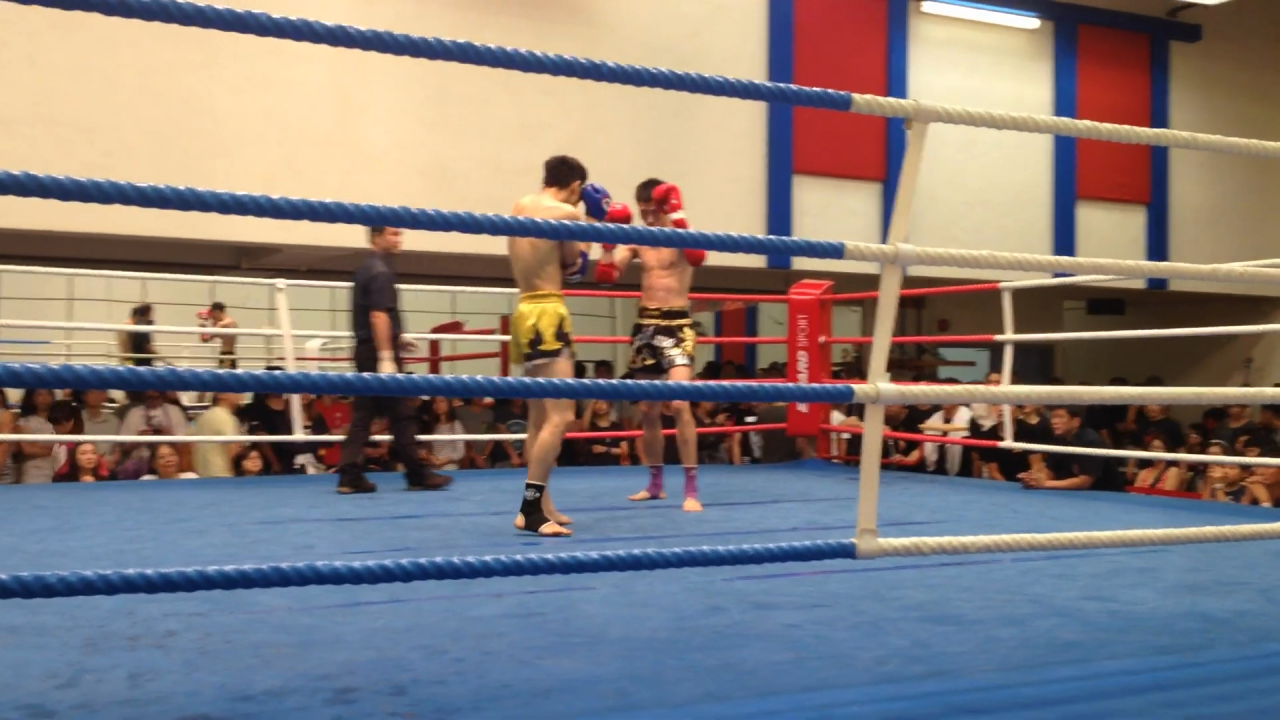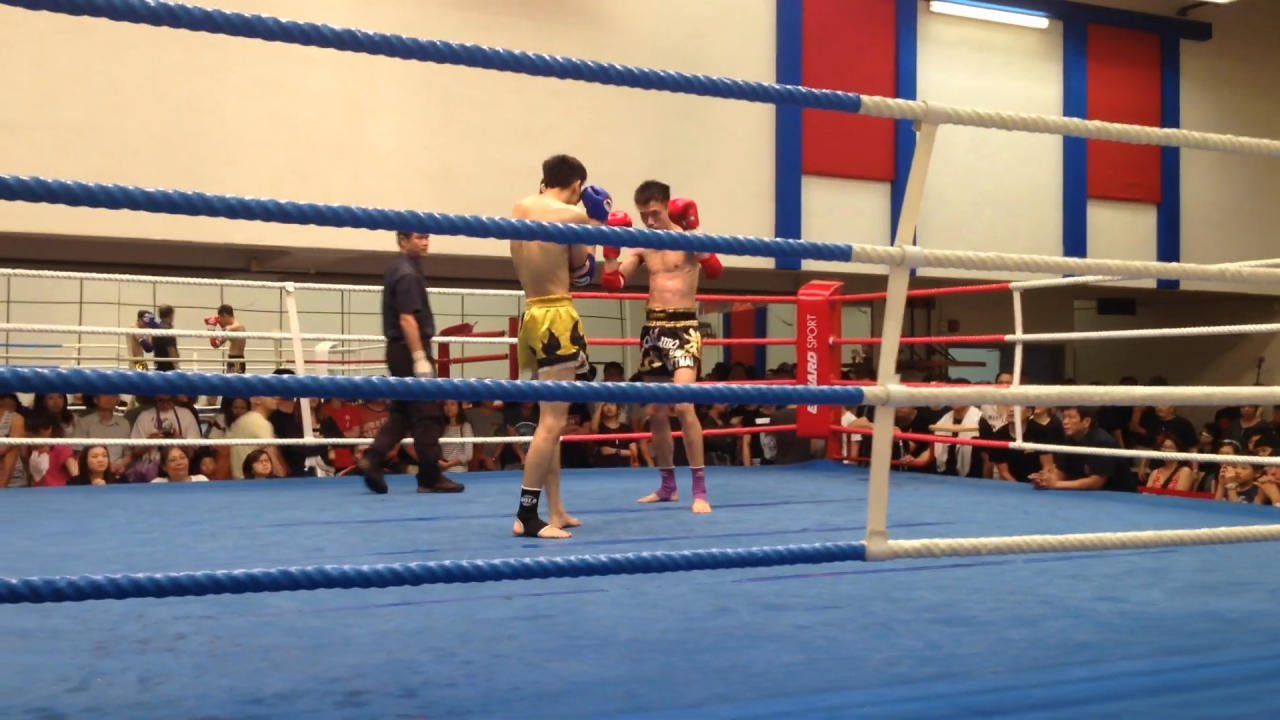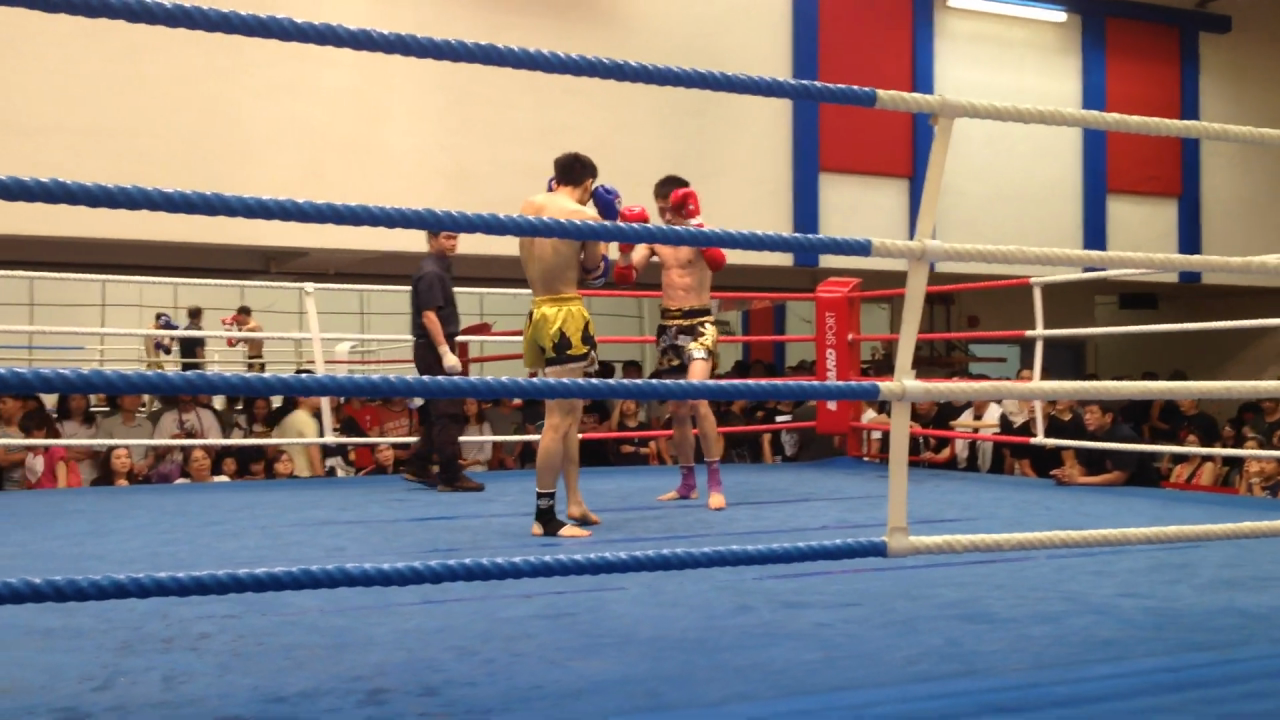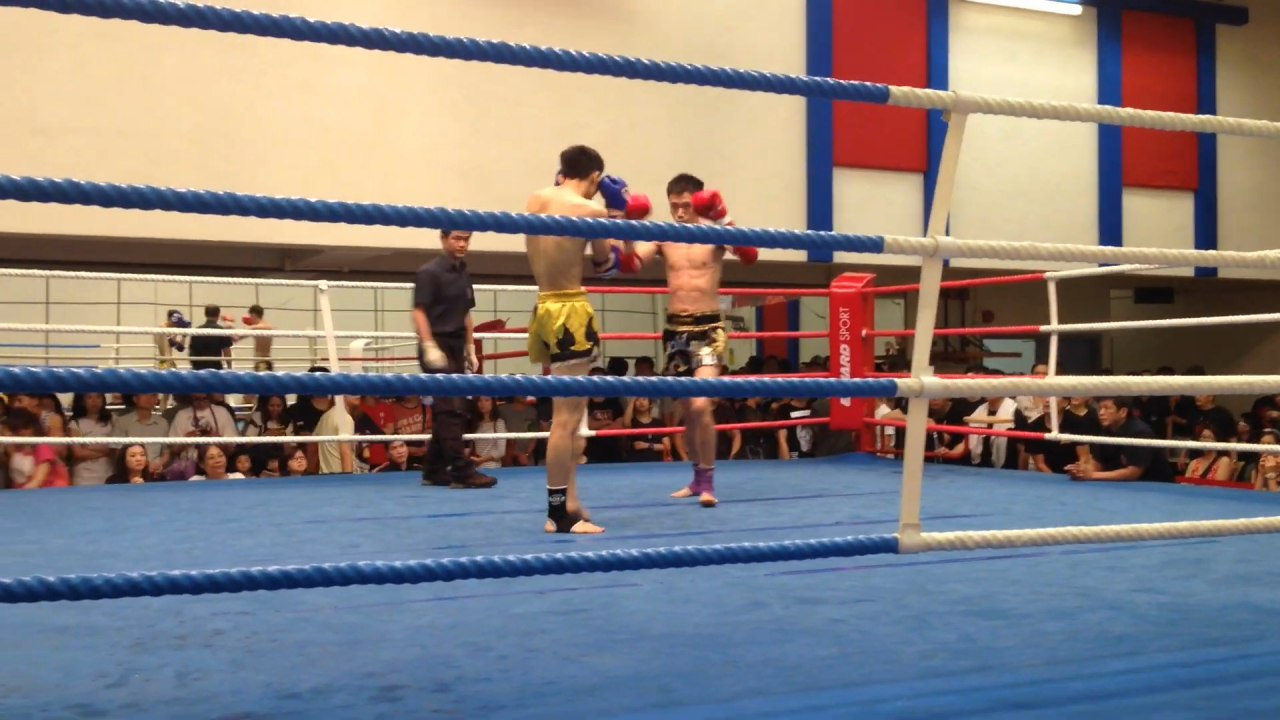
dt=0.2s
person 1, frame 1
left shoulder: (522, 206)
right shoulder: (566, 214)
right elbow: (574, 270)
right wrist: (593, 222)
left hip: (527, 312)
right hip: (546, 315)
left knee: (539, 419)
right knee: (561, 416)
left ankle: (543, 505)
right ankle: (530, 508)
person 1, frame 2
left shoulder: (521, 208)
right shoulder: (574, 216)
right elbow: (582, 274)
right wrist: (596, 224)
left hip: (533, 316)
right hip: (556, 318)
left knee: (550, 421)
right knee: (553, 422)
left ankle: (555, 511)
right ankle: (526, 514)
person 1, frame 3
left shoulder: (530, 206)
right shoulder: (586, 217)
right elbow: (596, 274)
right wrist: (607, 224)
left hip: (540, 314)
right hip: (566, 317)
left knee: (569, 416)
right knee: (558, 421)
left ankle: (575, 504)
right ankle: (544, 515)
person 1, frame 4
left shoulder: (537, 199)
right shoulder: (590, 211)
right elbow: (607, 267)
right wrist: (615, 215)
left hip: (545, 310)
right hip: (570, 313)
left knee: (570, 413)
right knee: (566, 417)
left ankle: (568, 499)
right ankle: (558, 512)
person 2, frame 1
left shoulder: (679, 233)
right shoulder: (636, 241)
left elbow: (696, 258)
right elbow: (605, 275)
left wrist: (676, 215)
left hip: (676, 325)
right hip: (645, 325)
left knee: (679, 403)
right knee: (648, 409)
left ankle: (691, 489)
right ankle: (656, 483)
person 2, frame 2
right shoulder: (641, 245)
left elbow: (714, 270)
right elbow: (612, 283)
left wrist: (693, 229)
right wrist: (611, 245)
left hip: (683, 326)
right hip: (652, 328)
left knee: (683, 405)
right knee: (656, 413)
left ankle: (699, 491)
right ankle: (667, 485)
person 2, frame 3
left shoulder: (701, 233)
right shoulder: (654, 239)
left elbow: (717, 263)
right elbow: (624, 277)
left wrist: (694, 219)
right wrist: (627, 240)
left hip: (698, 323)
right hip: (668, 325)
left knee: (697, 398)
right knee: (677, 409)
left ankle: (715, 483)
right ankle: (687, 482)
person 2, frame 4
right shoulder: (663, 238)
left elbow: (750, 255)
right elbow: (630, 265)
left wrist: (722, 219)
left hip: (708, 329)
right hip: (676, 330)
left knee: (701, 406)
right knee: (687, 412)
left ankle: (708, 484)
right ankle: (697, 479)
person 3, frame 1
left shoulder: (365, 269)
right shoulder: (380, 272)
right elbow: (378, 317)
left wrist: (395, 341)
right wrist: (386, 358)
left hip: (364, 350)
right hip: (378, 352)
left knee: (363, 415)
right knee: (402, 415)
left ankle: (350, 475)
right ankle: (418, 475)
person 3, frame 2
left shoulder: (399, 271)
right shoulder: (408, 274)
right elbow: (407, 319)
right wrist: (420, 357)
left hip: (398, 350)
right hip: (409, 350)
left knee: (403, 412)
right knee: (428, 415)
left ankle: (373, 460)
right ankle: (430, 477)
person 3, frame 3
left shoulder: (438, 270)
right shoulder: (431, 272)
right elbow: (428, 316)
right wrist: (446, 352)
left hip: (432, 349)
right hip: (434, 349)
left knee: (436, 411)
right knee: (448, 413)
left ankle: (418, 465)
right ankle: (450, 476)
person 3, frame 4
left shoulder: (463, 274)
right shoulder: (430, 272)
right elbow: (419, 312)
left wrist: (470, 349)
right wrist: (429, 348)
left hip: (454, 347)
right hip: (439, 349)
left knee: (450, 410)
right knee: (450, 409)
left ankle: (435, 470)
right ankle: (462, 471)
